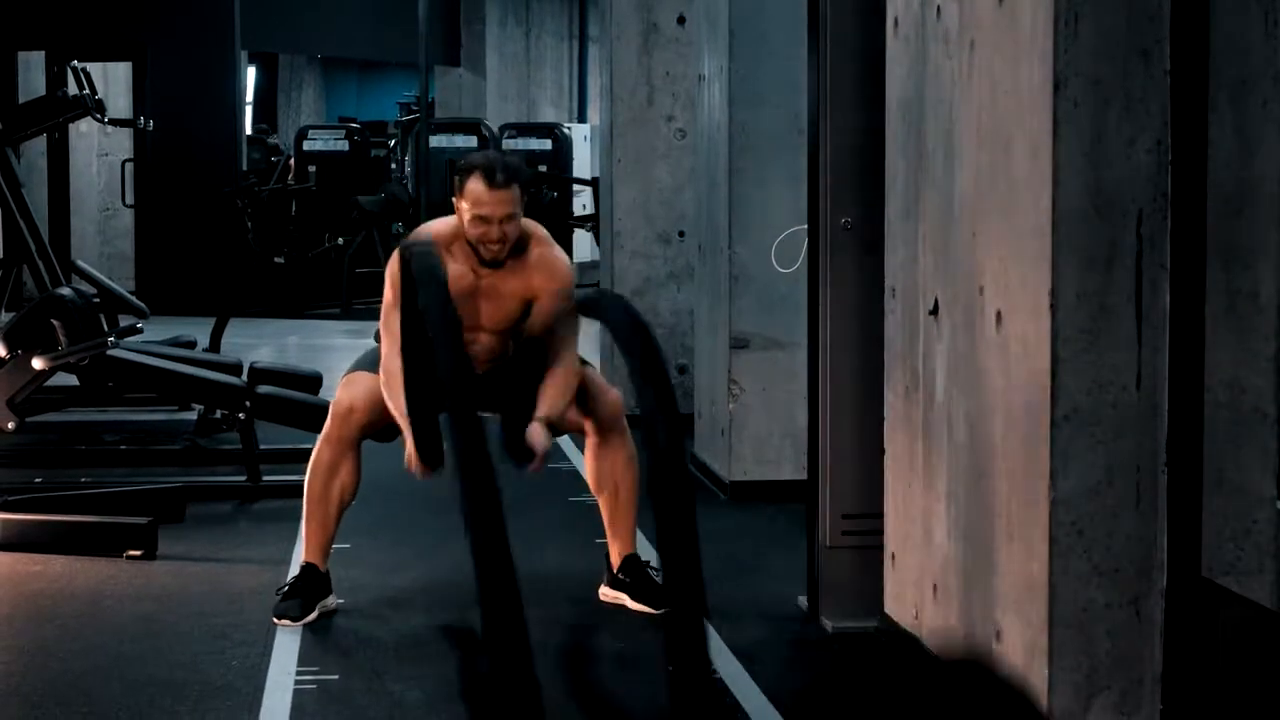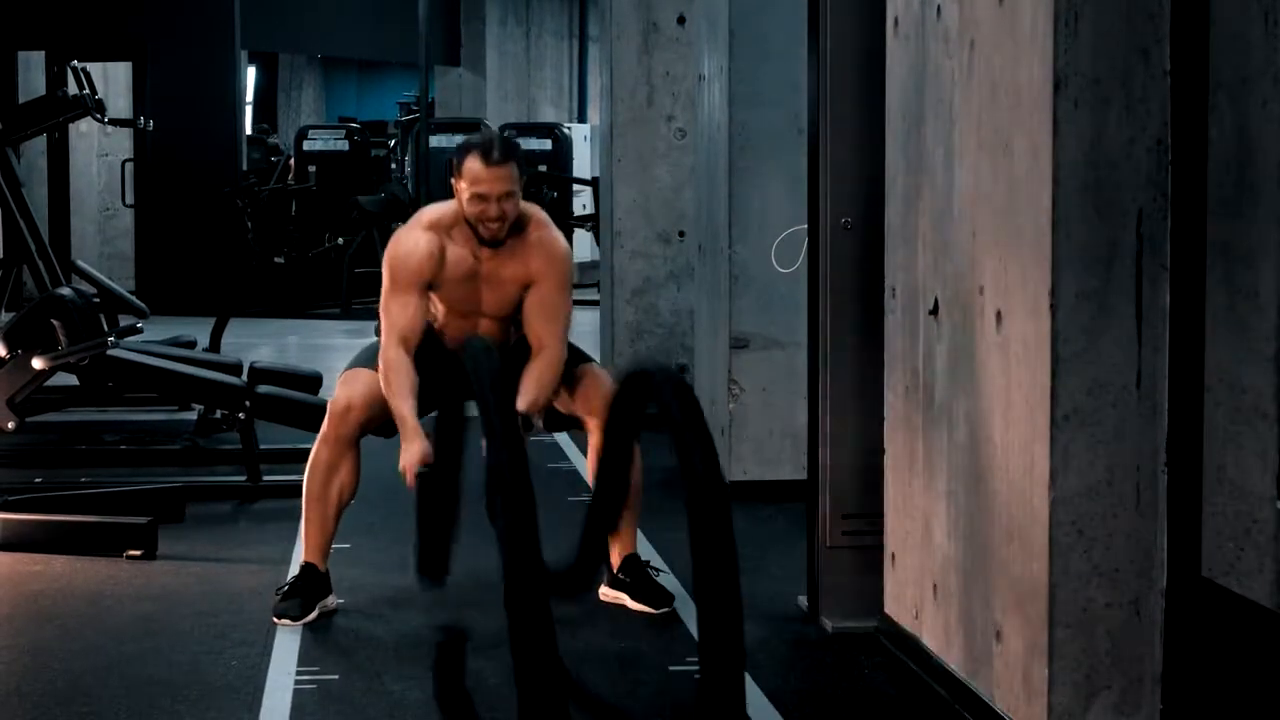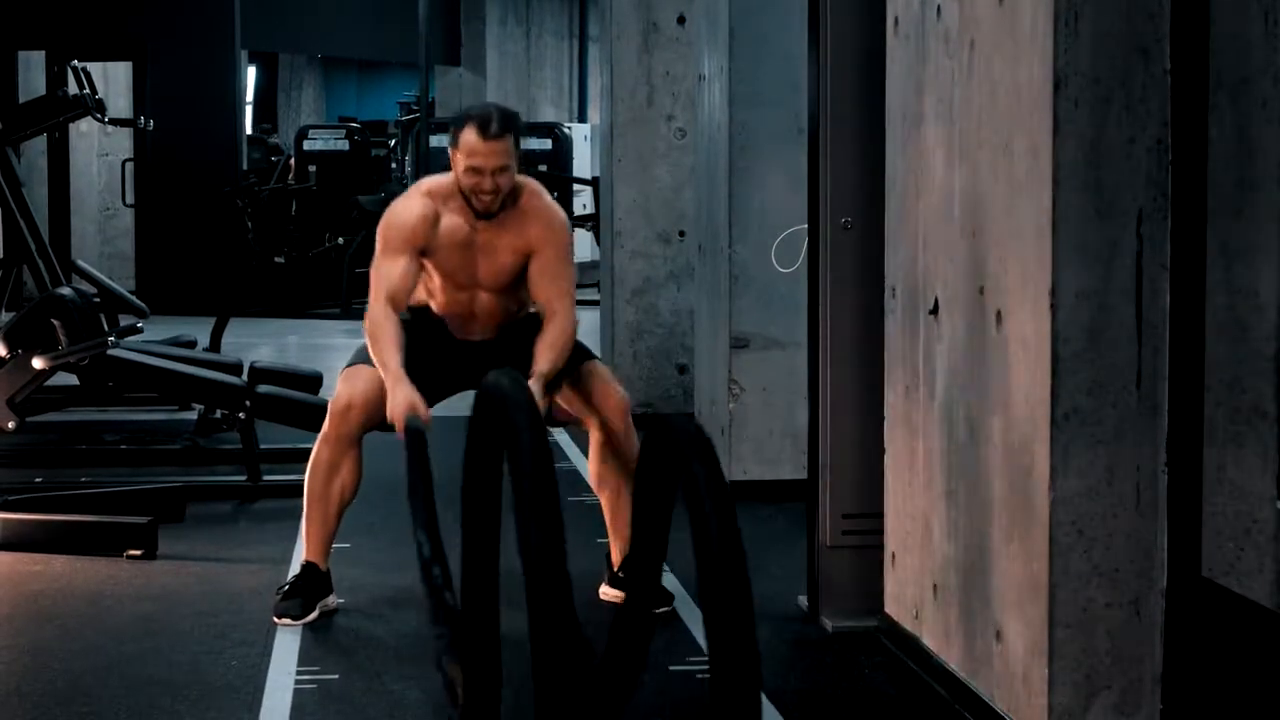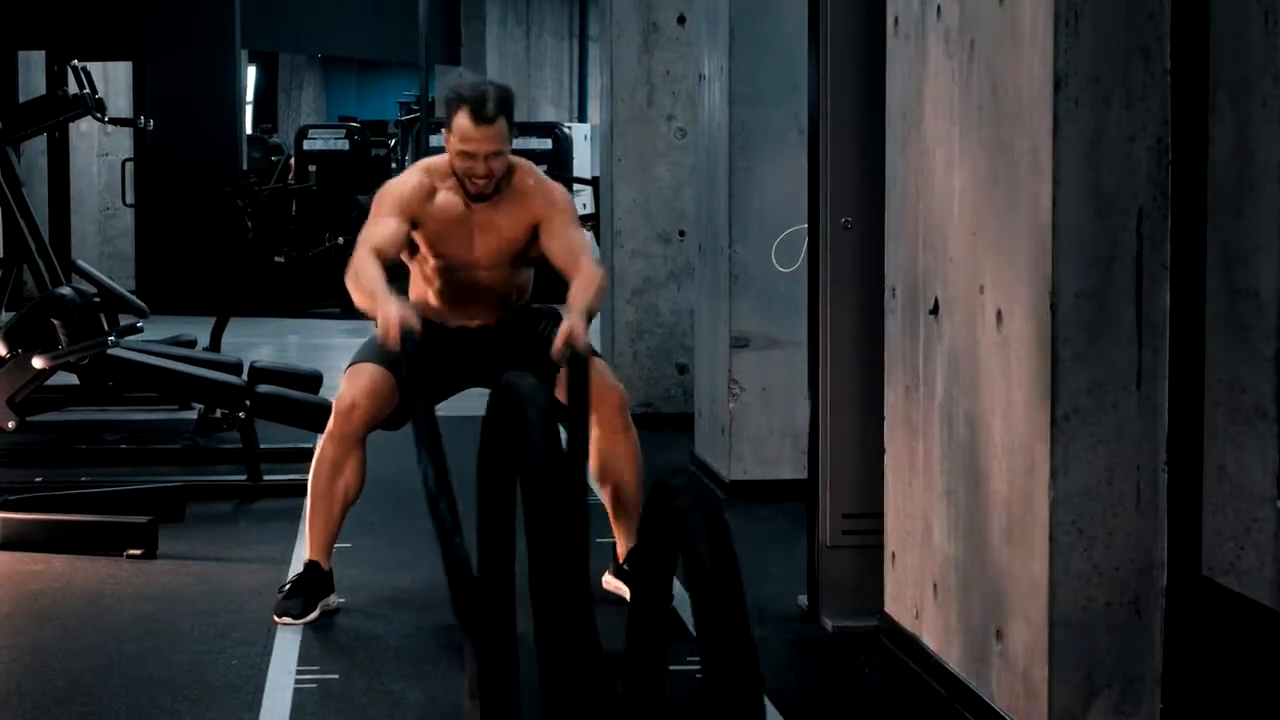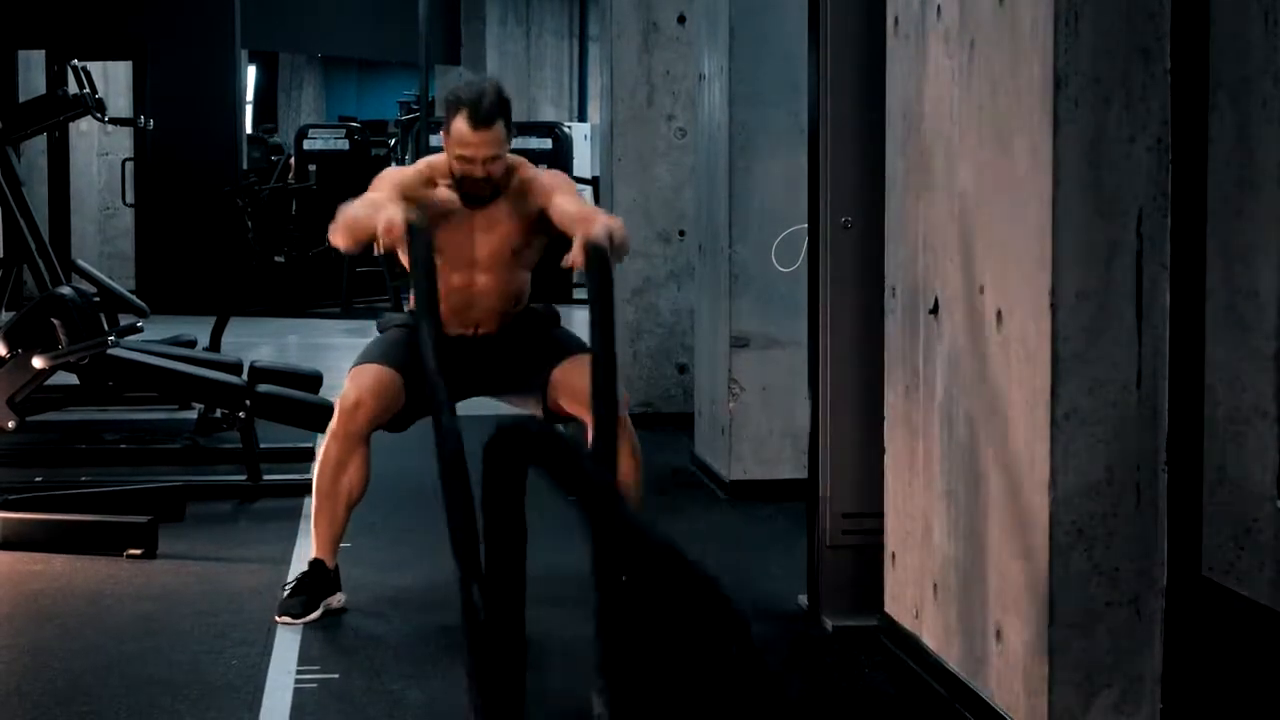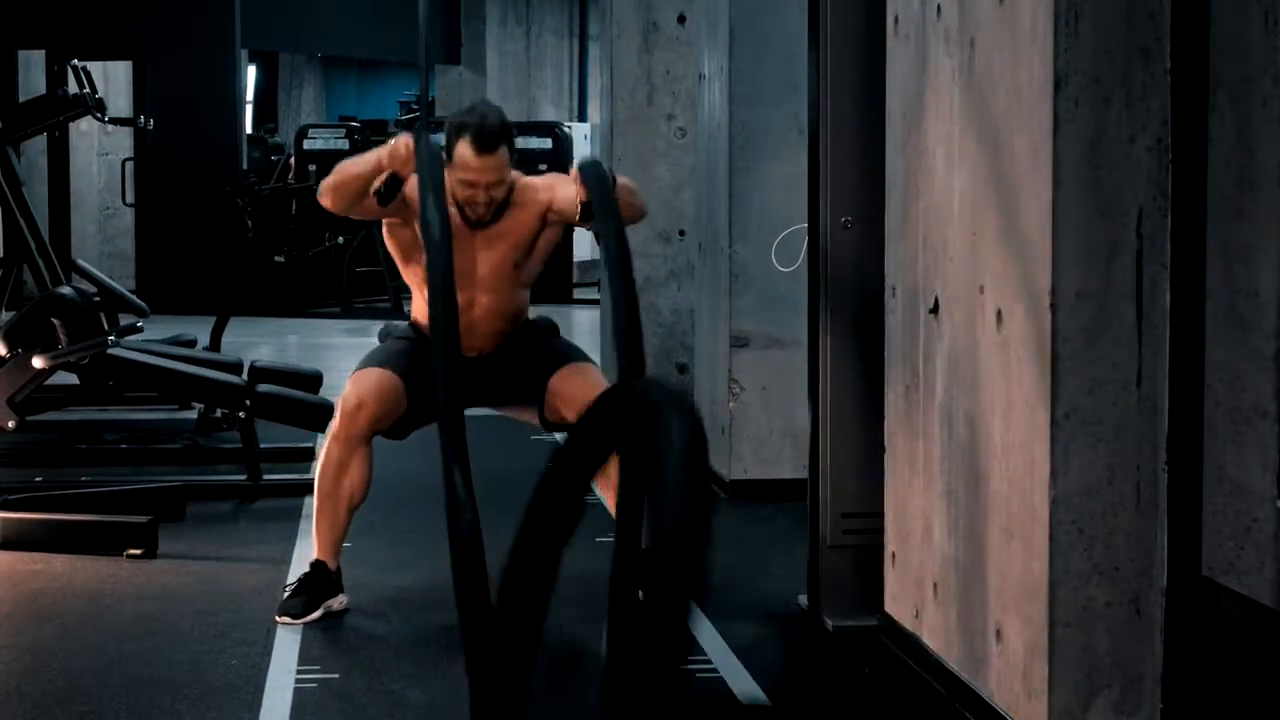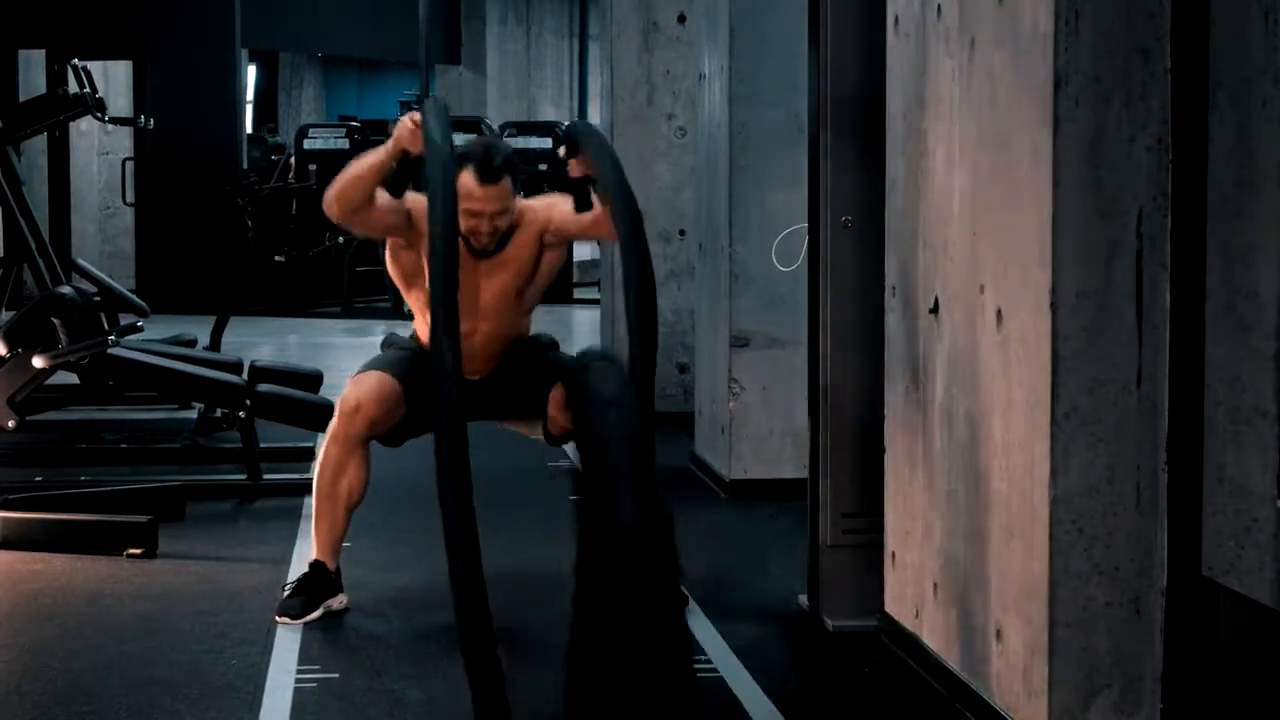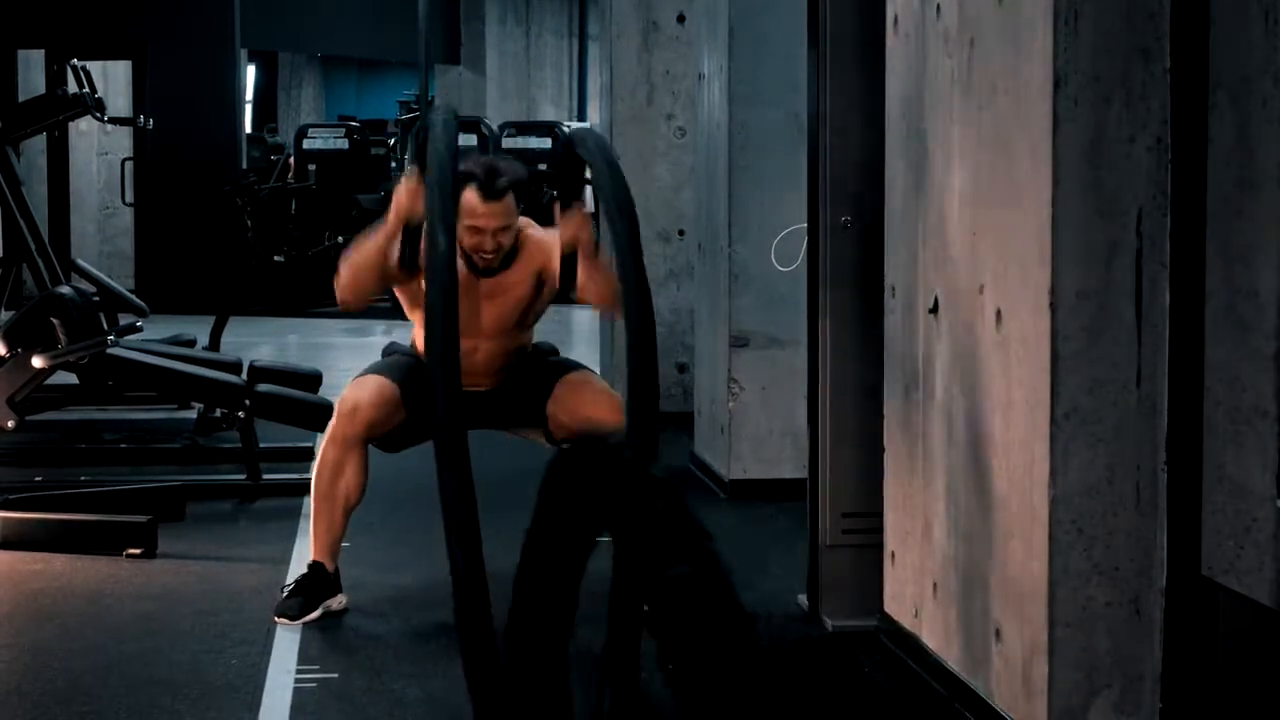
dt=0.2s
person 1, frame 1
left shoulder: (548, 262)
left elbow: (562, 356)
right elbow: (396, 359)
left wrist: (544, 423)
right wrist: (414, 431)
left hip: (511, 361)
left knee: (606, 407)
right knee: (346, 413)
left ankle: (625, 570)
right ankle: (312, 577)
person 1, frame 2
left shoulder: (546, 245)
right shoulder: (419, 242)
left elbow: (549, 348)
right elbow: (396, 347)
left wrist: (520, 417)
right wrist: (410, 433)
left hip: (513, 349)
right hip: (430, 346)
left knee: (610, 403)
right knee: (344, 412)
left ankle: (625, 568)
right ankle: (313, 577)
person 1, frame 3
left shoulder: (543, 216)
right shoulder: (416, 210)
left elbow: (560, 314)
right elbow: (383, 305)
left wrist: (538, 381)
right wrist: (397, 382)
left hip: (514, 336)
right hip: (429, 333)
left knee: (612, 404)
right knee: (346, 409)
left ankle: (623, 568)
right ankle: (314, 575)
person 1, frame 4
left shoulder: (540, 193)
right shoulder: (413, 189)
left elbow: (586, 268)
right elbow: (362, 264)
left wrist: (577, 316)
right wrist: (386, 304)
left hip: (515, 330)
right hip: (428, 331)
left knee: (610, 398)
right knee: (350, 409)
left ankle: (628, 560)
right ankle: (315, 573)
person 1, frame 5
left shoulder: (540, 186)
right shoulder: (411, 181)
left elbow: (608, 231)
right elbow: (342, 230)
left wrist: (599, 232)
right wrist: (379, 214)
left hip: (517, 335)
right knee: (353, 408)
right ankle: (321, 572)
person 1, frame 6
left shoulder: (539, 196)
right shoulder: (415, 194)
left elbow: (633, 208)
right elbow: (331, 195)
right wrist: (383, 161)
left hip: (517, 349)
right hip: (428, 348)
right knee: (355, 410)
right ankle: (323, 574)
person 1, frame 7
left shoulder: (537, 221)
right shoulder: (418, 219)
left elbow: (616, 222)
right elbow: (340, 207)
right wrist: (392, 150)
left hip: (512, 367)
right hip: (425, 362)
right knee: (355, 410)
right ankle: (324, 575)
person 1, frame 8
left shoulder: (542, 247)
right shoulder: (421, 245)
left elbow: (612, 299)
right elbow: (349, 292)
left wrist: (587, 245)
right wrist: (394, 221)
left hip: (517, 379)
right hip: (429, 377)
left knee: (611, 414)
right knee: (351, 414)
right ankle: (321, 576)
